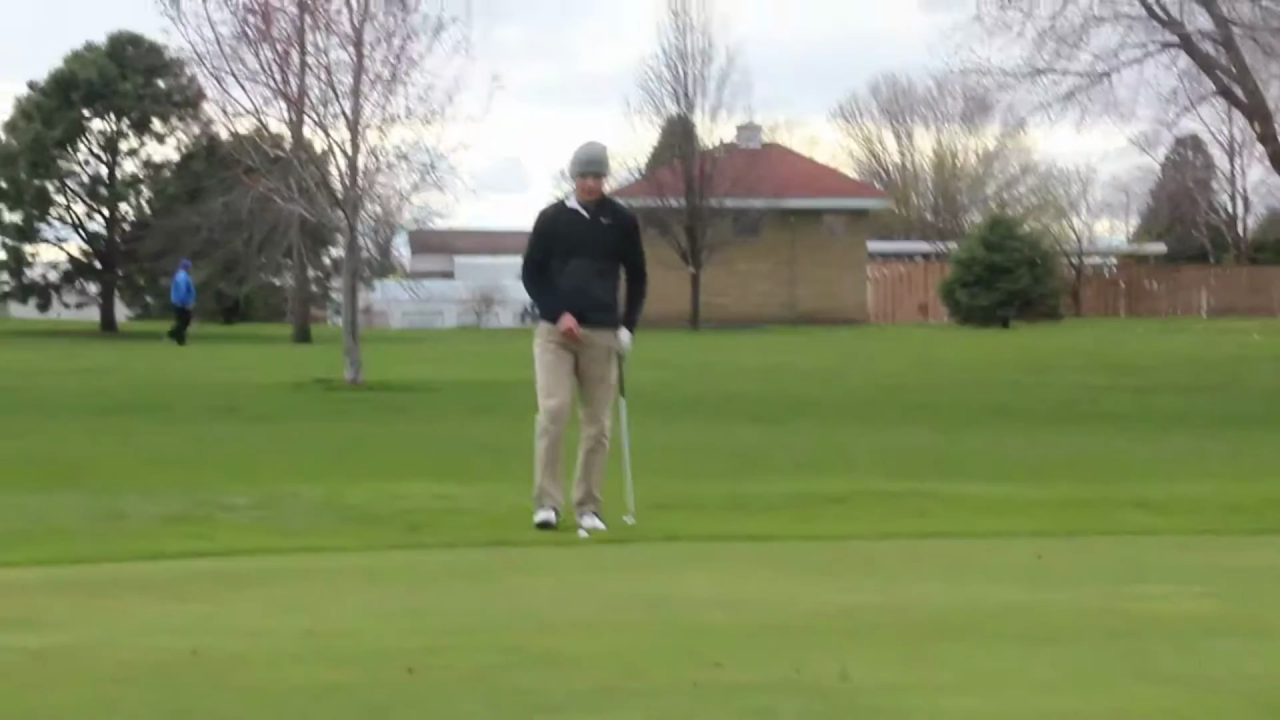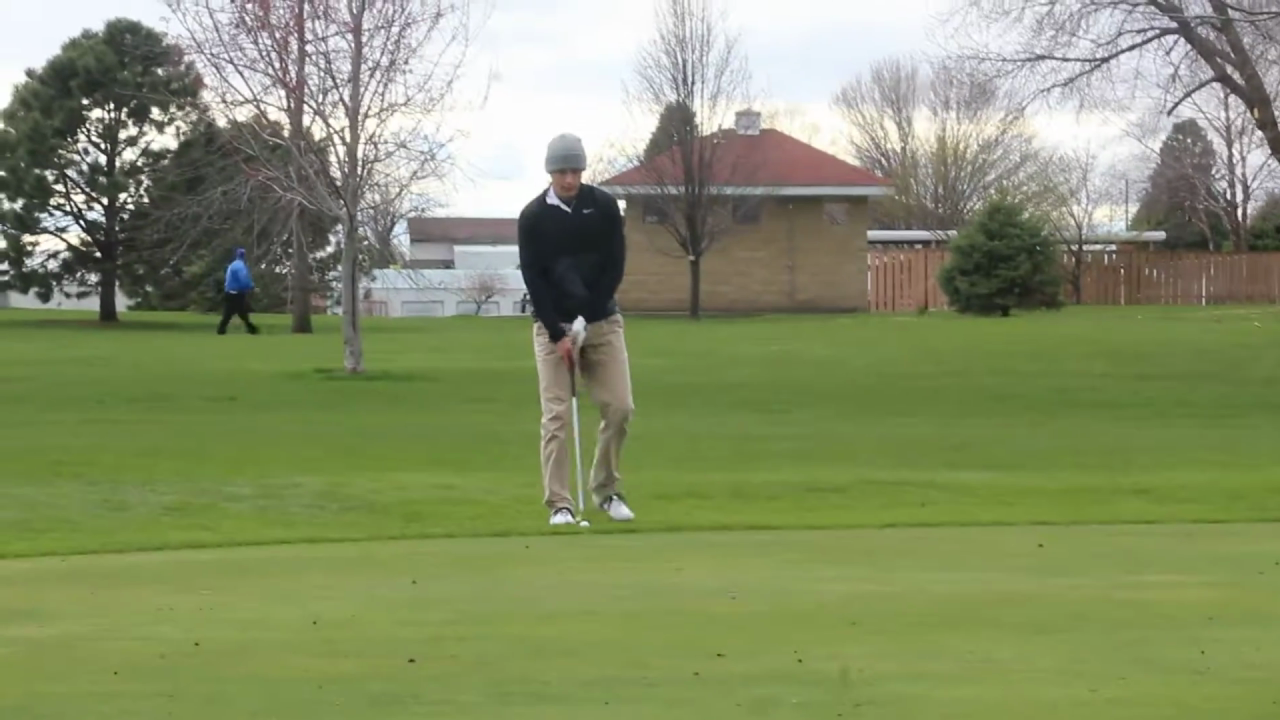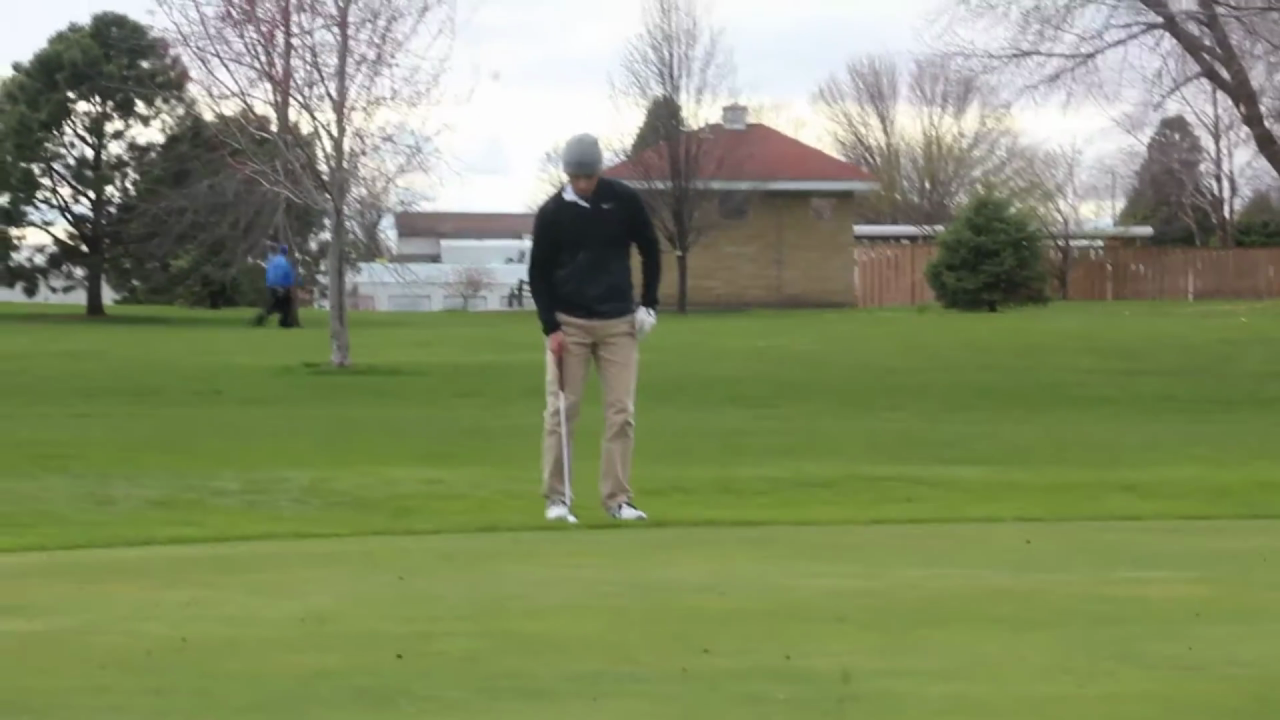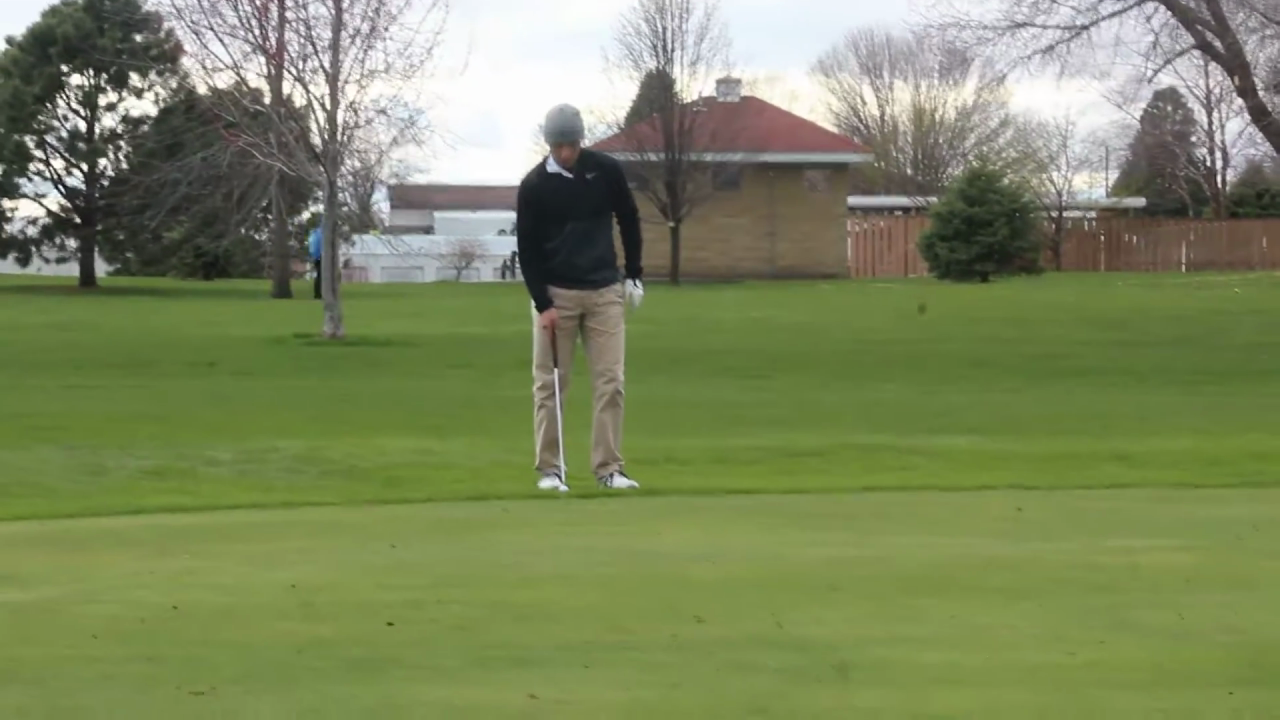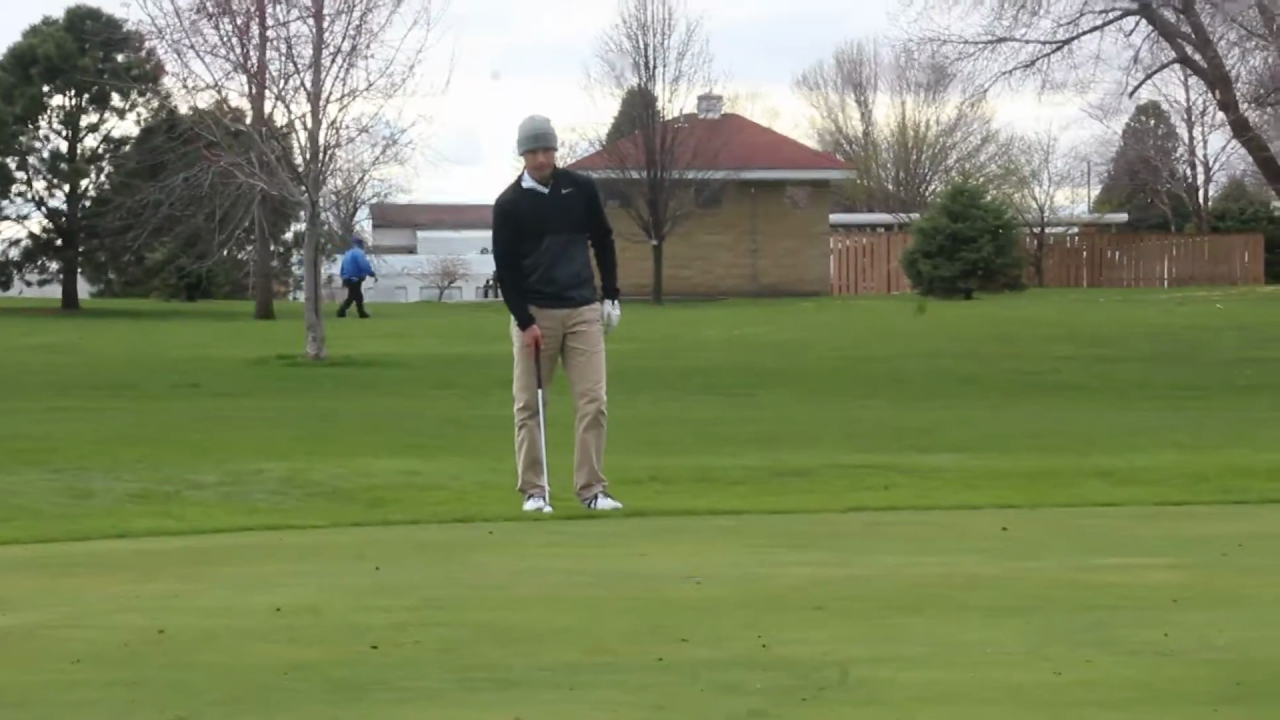
dt=0.7s
person 1, frame 1
left shoulder: (622, 220)
right shoulder: (551, 218)
left elbow: (637, 277)
right elbow: (531, 272)
left wrist: (627, 324)
right wrist: (558, 314)
left hip: (602, 332)
right hip: (555, 329)
left knee: (597, 423)
right knee: (552, 411)
left ankle: (587, 505)
right ankle: (547, 501)
person 1, frame 2
left shoulder: (604, 206)
right shoulder: (533, 216)
left elbow: (614, 267)
right elbow: (534, 280)
left wrist: (586, 317)
right wrist: (556, 334)
left hip: (602, 321)
right hip: (553, 326)
left knee: (619, 408)
right knee: (557, 416)
left ankle: (606, 489)
right ankle: (560, 504)
person 1, frame 3
left shoulder: (625, 200)
right shoulder: (552, 212)
left elbow: (651, 251)
right elbow: (539, 273)
left wrist: (648, 303)
right wrist: (550, 327)
left hip: (618, 321)
right hip: (568, 322)
left knee: (621, 411)
right knee: (560, 410)
left ankle: (617, 498)
right ankle: (556, 496)
person 1, frame 4
left shoulder: (607, 170)
right shoulder: (533, 185)
left elbow: (629, 220)
right elbow: (527, 249)
left wrist: (634, 275)
right wrist: (542, 303)
left hip: (605, 290)
right hip: (555, 294)
left knee: (610, 381)
right knee: (549, 383)
left ankle: (608, 467)
right ankle: (549, 469)
person 1, frame 5
left shoulder: (581, 188)
right shoulder: (509, 203)
left elbow: (603, 241)
right elbow: (505, 268)
left wrist: (611, 295)
right wrist: (524, 320)
left hip: (584, 310)
right hip: (534, 314)
left knee: (592, 402)
right knee: (528, 405)
left ankle: (592, 488)
right ankle: (533, 490)
